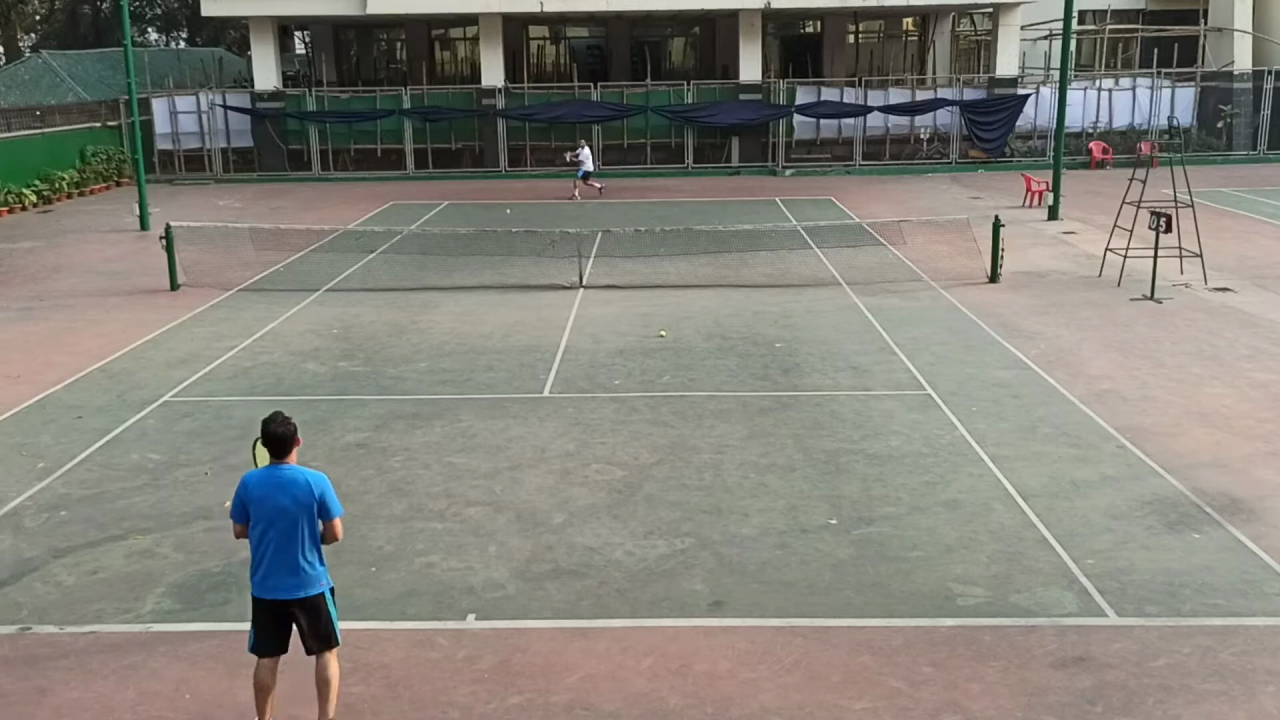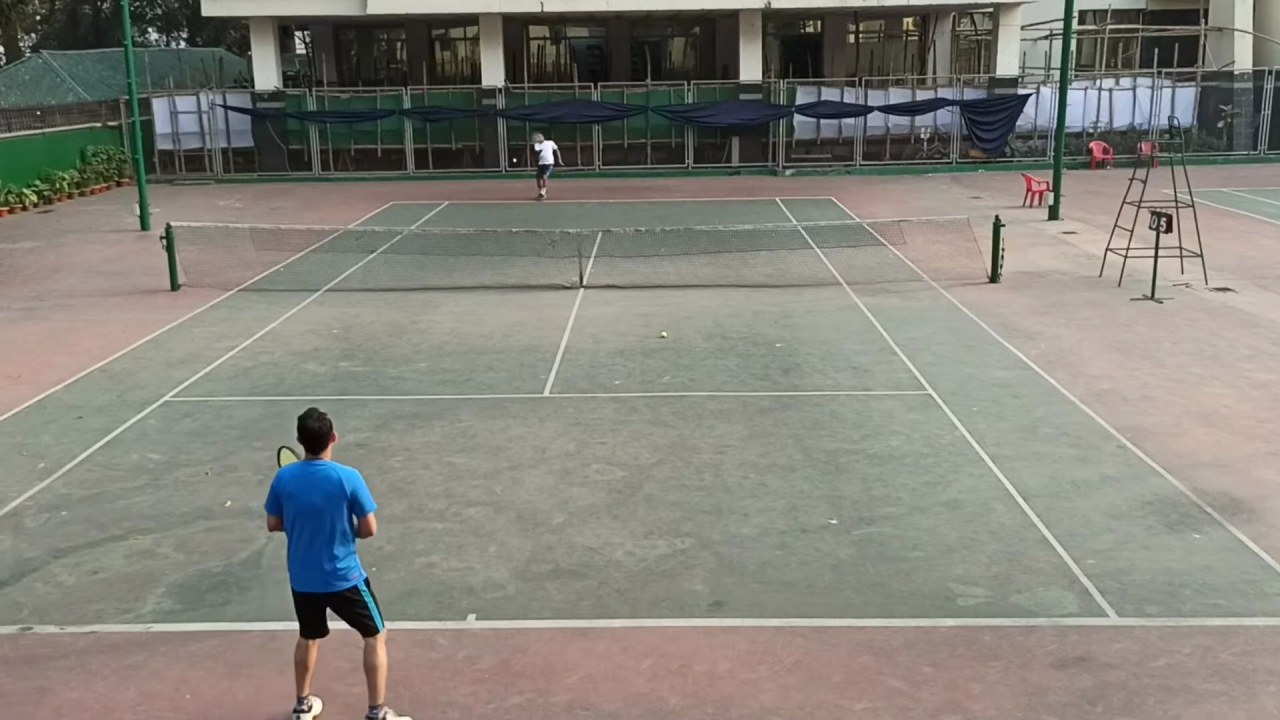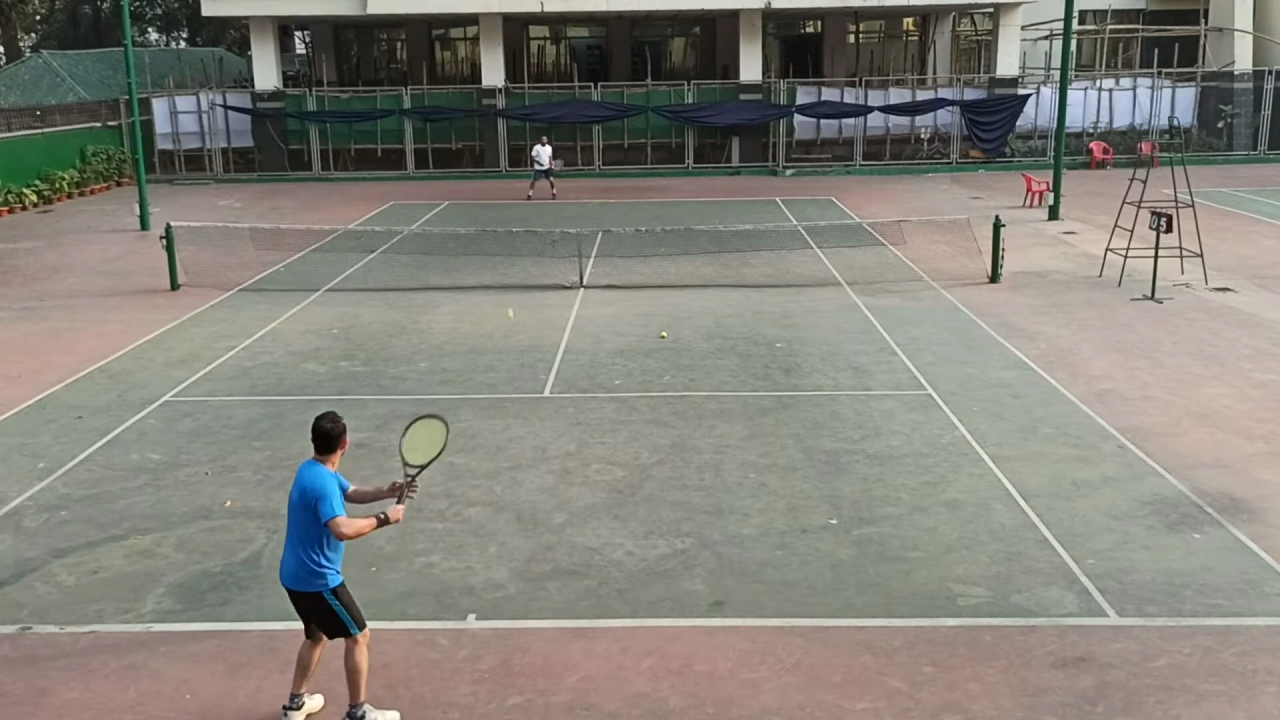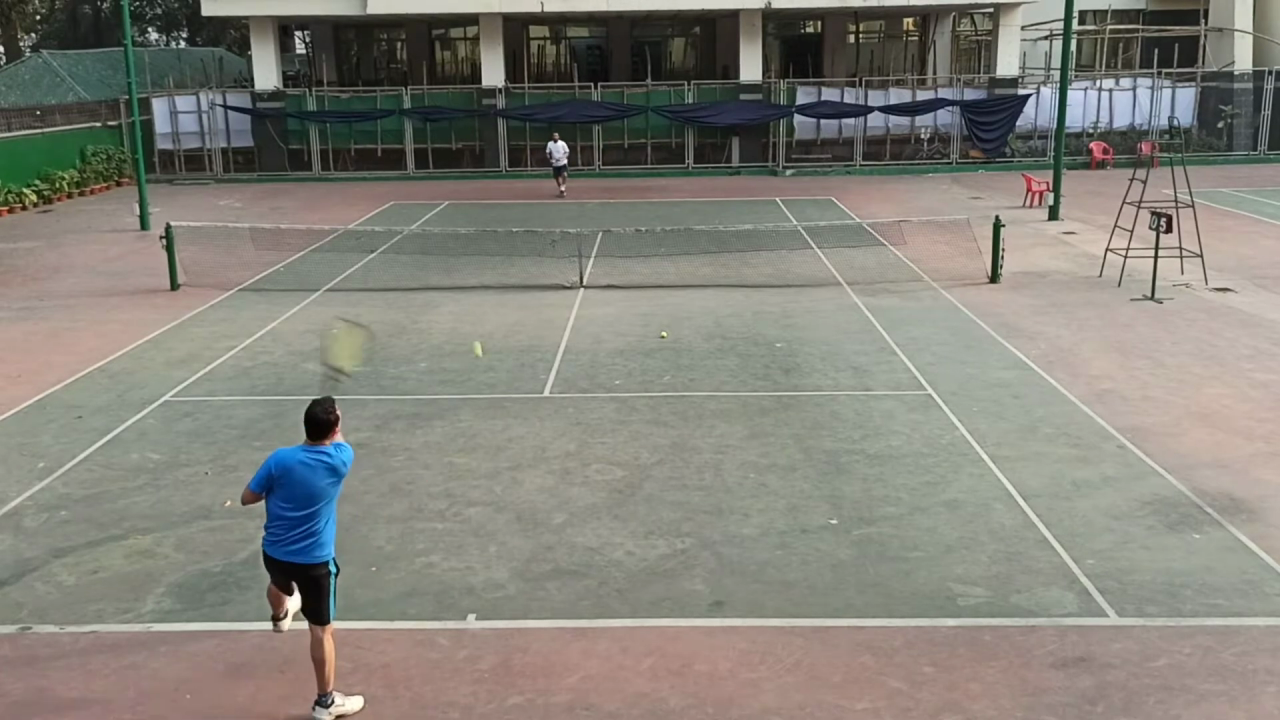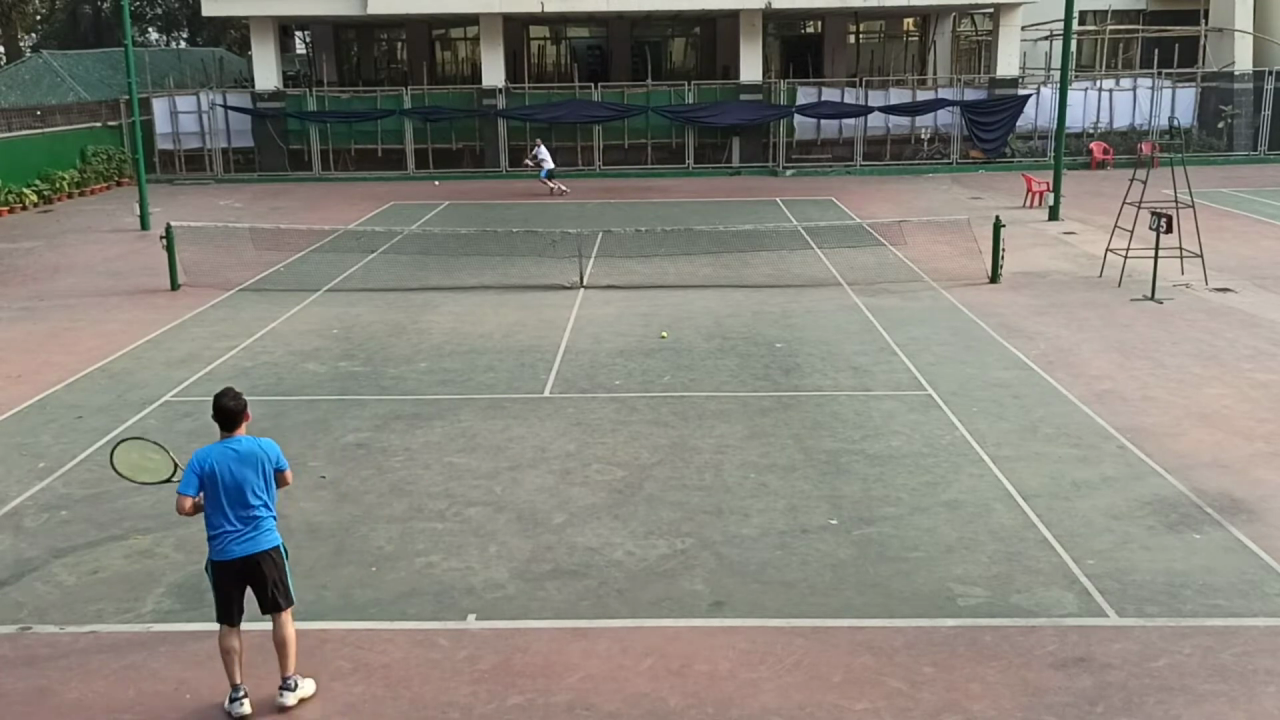
dt=0.7s
person 1, frame 1
left shoulder: (249, 482)
right shoulder: (316, 481)
left elbow: (239, 531)
right elbow: (334, 534)
left hip: (265, 588)
right hip: (311, 586)
left knee: (267, 658)
right knee: (327, 654)
person 1, frame 2
left shoulder: (283, 477)
right shoulder: (348, 477)
left elbow: (273, 524)
right elbow: (369, 528)
left hip: (302, 579)
right hip: (344, 578)
left knee: (308, 638)
right knee: (375, 636)
person 1, frame 3
left shoulder: (315, 469)
right shoulder: (321, 482)
left elbow: (351, 493)
right elbow: (343, 529)
left wrist: (389, 490)
right wrist: (385, 518)
left hip: (297, 575)
right hip: (317, 579)
left knee: (316, 635)
right knee: (358, 637)
person 1, frame 4
left shoulder: (279, 459)
right shoulder: (341, 458)
left elbow: (247, 499)
right elbow: (336, 440)
right wrist: (332, 422)
left hip: (275, 551)
right hip: (316, 558)
left knee: (279, 583)
right knee: (321, 629)
left ankle: (280, 616)
person 1, frame 5
left shoulder: (202, 459)
right shoulder: (268, 449)
left elbow: (184, 507)
right elbow: (285, 480)
left wrist: (210, 504)
left hip: (225, 556)
right hip: (266, 548)
left knee: (229, 626)
right knee: (282, 615)
right ankle: (289, 684)
